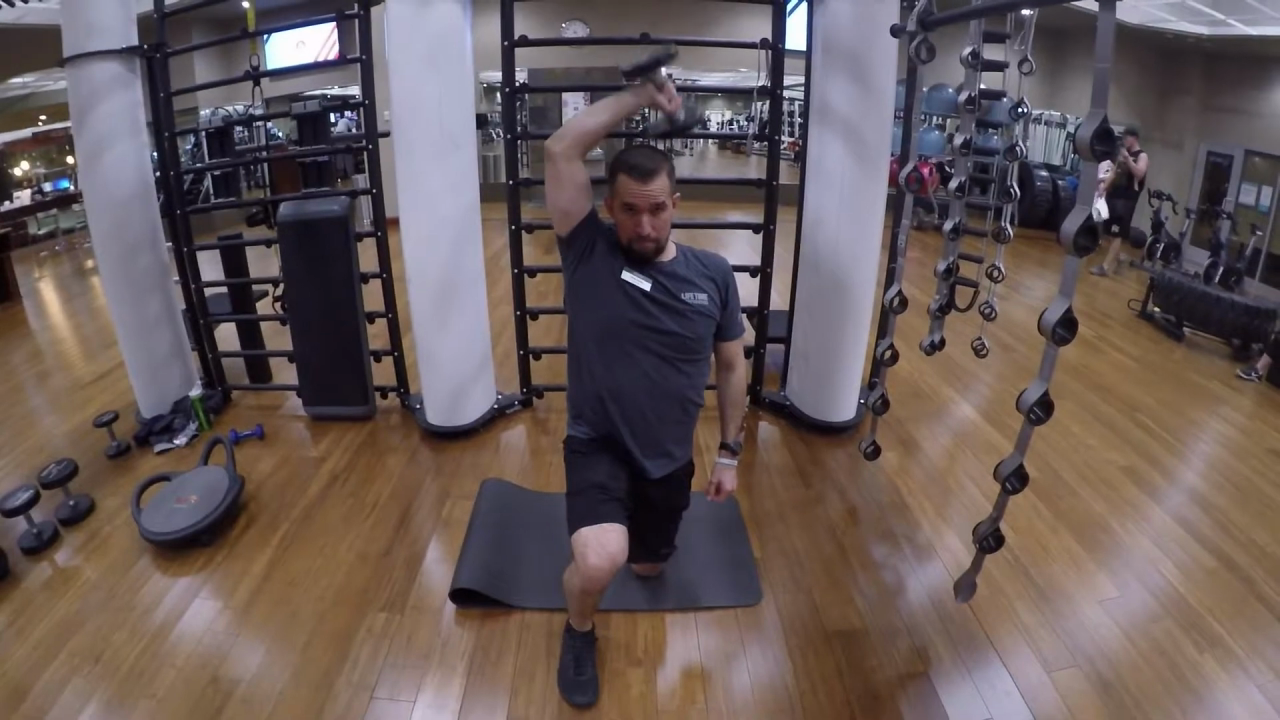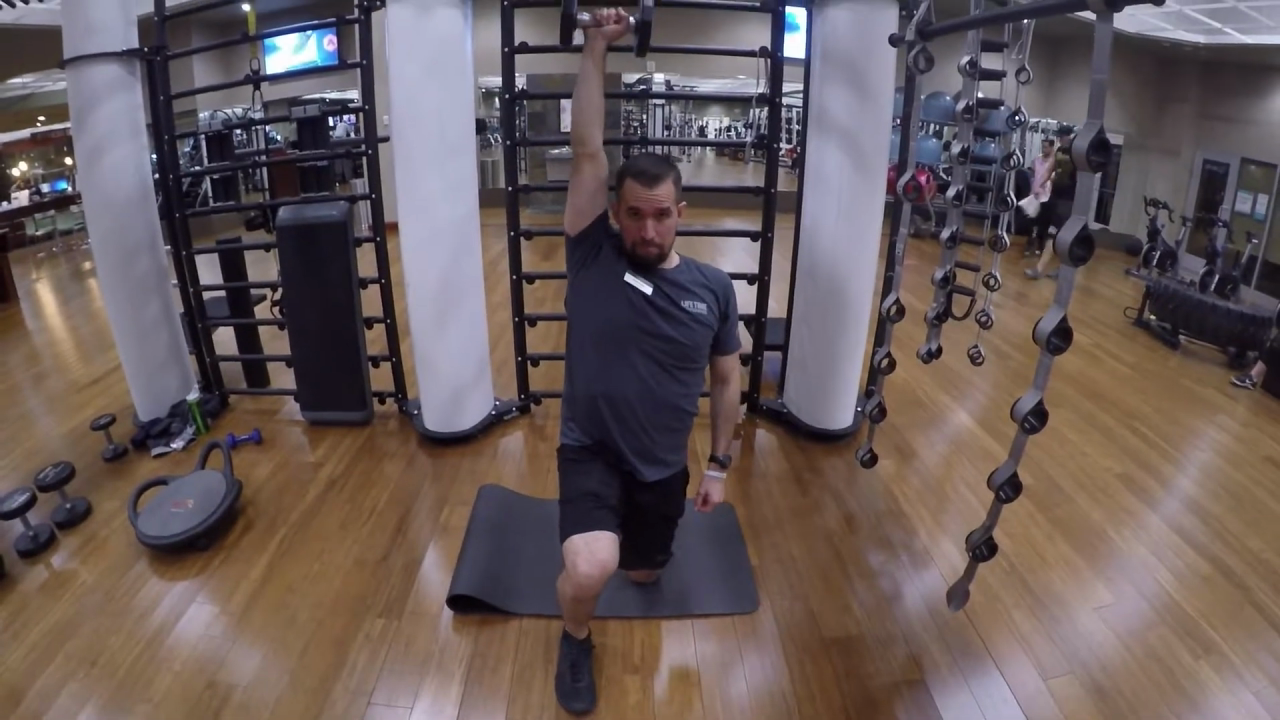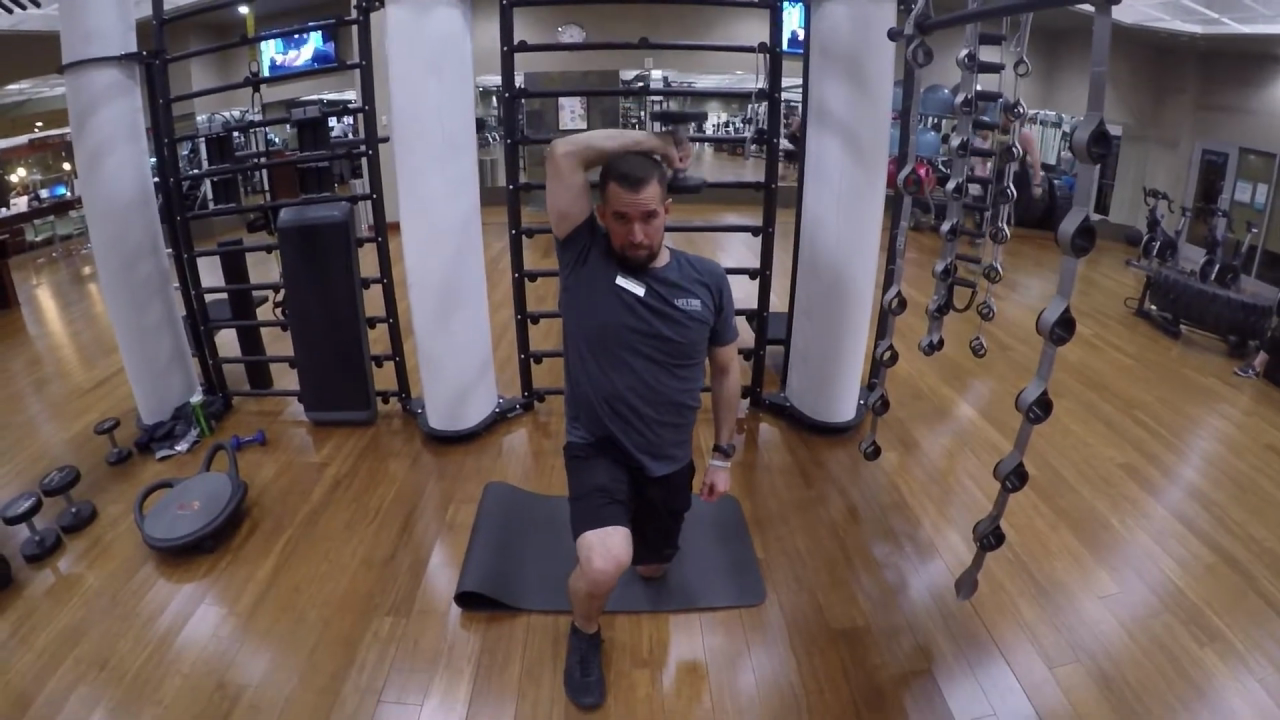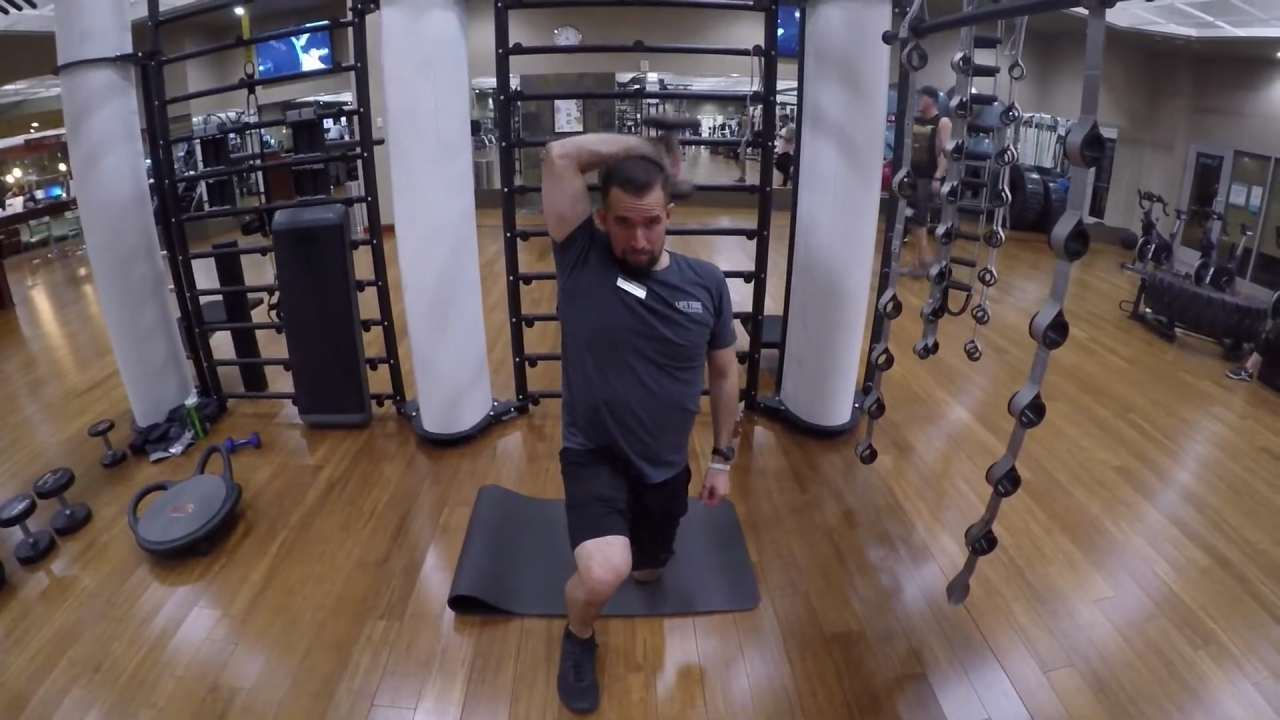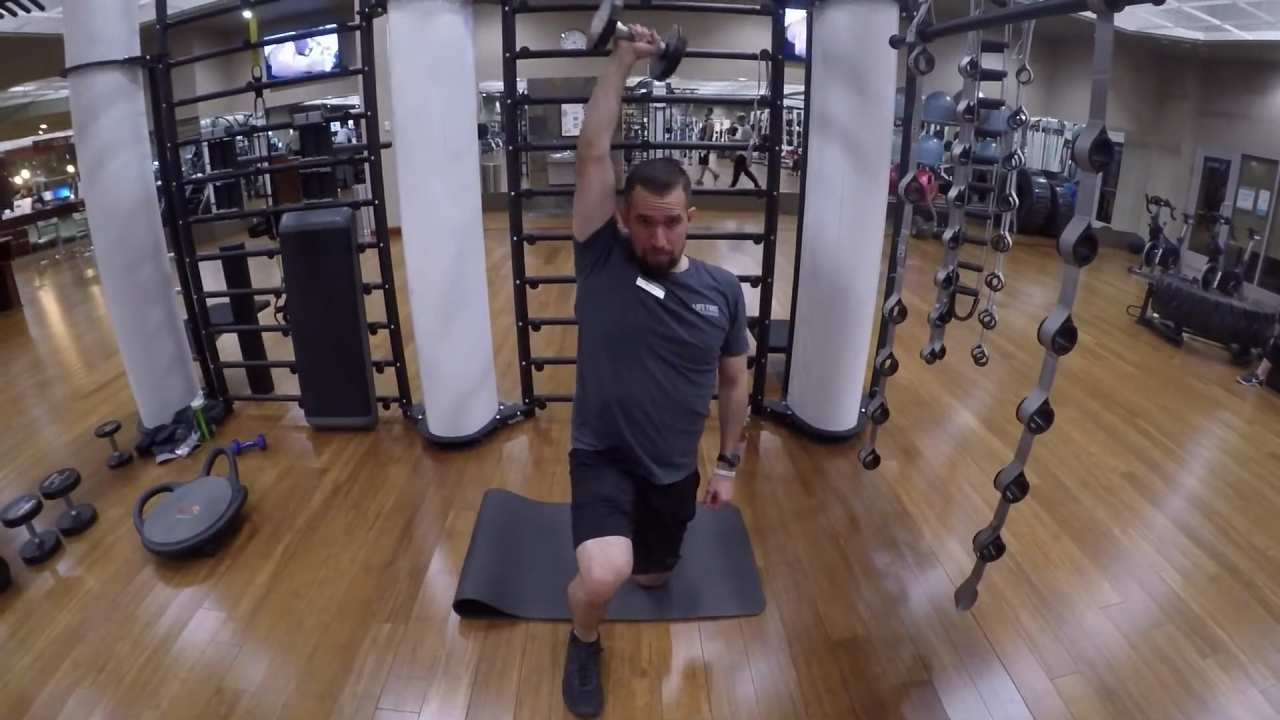
dt=1s
person 1, frame 1
left shoulder: (712, 274)
right shoulder: (589, 250)
left elbow: (732, 367)
right elbow: (559, 151)
left wrist: (729, 453)
right wrist: (639, 97)
left hip: (669, 458)
right hip: (597, 446)
left knee: (647, 567)
right knee: (599, 563)
left ankle: (640, 530)
right ankle: (578, 632)
person 1, frame 2
left shoulder: (712, 288)
right shoulder: (593, 258)
left elbow: (726, 381)
right elbow: (587, 153)
left wrist: (718, 466)
right wrist: (595, 48)
left hip: (663, 466)
right hip: (590, 452)
left knee: (645, 574)
right knee: (590, 571)
left ankle: (634, 533)
right ankle: (575, 640)
person 1, frame 3
left shoulder: (707, 280)
right shoulder: (584, 255)
left elbow: (726, 371)
right elbow: (562, 154)
left wrist: (722, 454)
right wrist: (651, 141)
left hip: (670, 459)
right hip: (596, 450)
left knee: (652, 568)
right knee: (603, 566)
left ankle: (642, 533)
right ankle: (584, 634)
person 1, frame 4
left shoulder: (706, 283)
right shoulder: (583, 259)
left elbow: (724, 374)
right elbow: (558, 156)
left wrist: (722, 458)
right wrist: (645, 147)
left hip: (667, 465)
right hip: (594, 457)
left knee: (647, 571)
right knee: (603, 575)
left ankle: (638, 541)
right ankle: (578, 638)
person 1, frame 5
left shoulder: (721, 289)
right shoulder: (602, 263)
left elbow: (735, 381)
right elbow: (593, 156)
left wrist: (728, 464)
right wrist: (621, 60)
left hip: (675, 469)
right hip: (602, 457)
left knee: (653, 577)
right knee: (604, 575)
left ankle: (645, 538)
right ankle: (583, 642)
